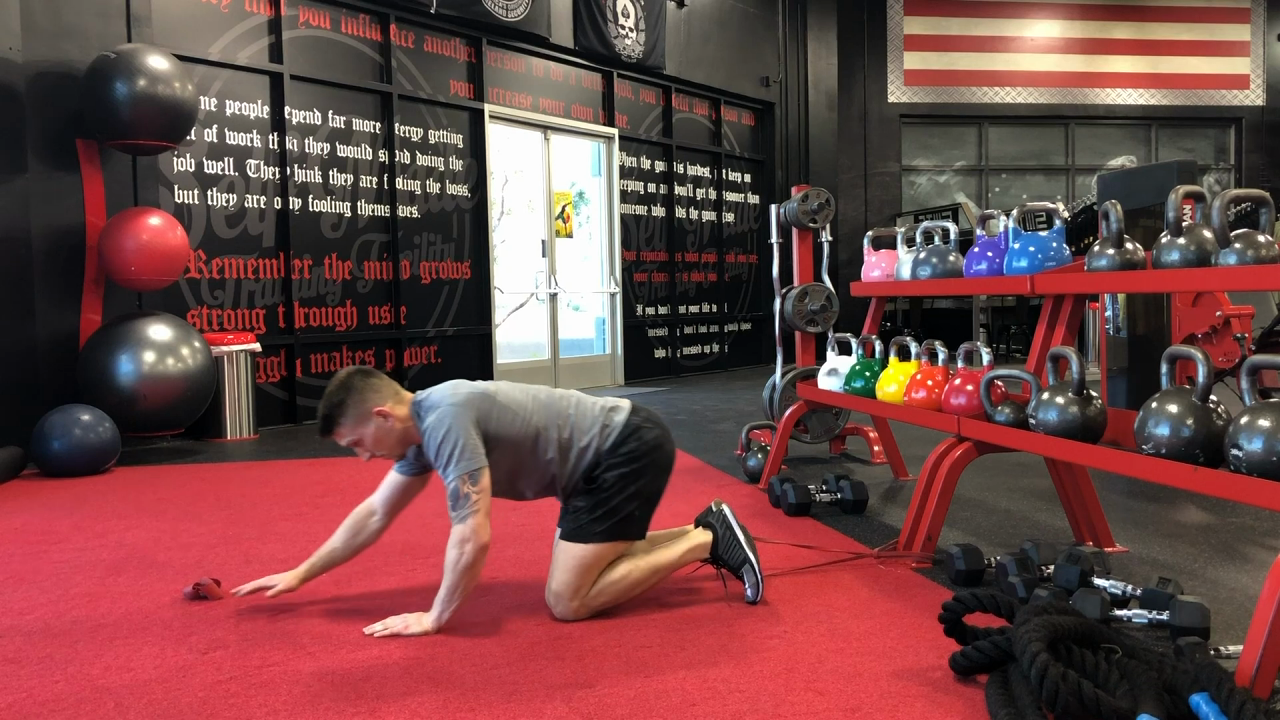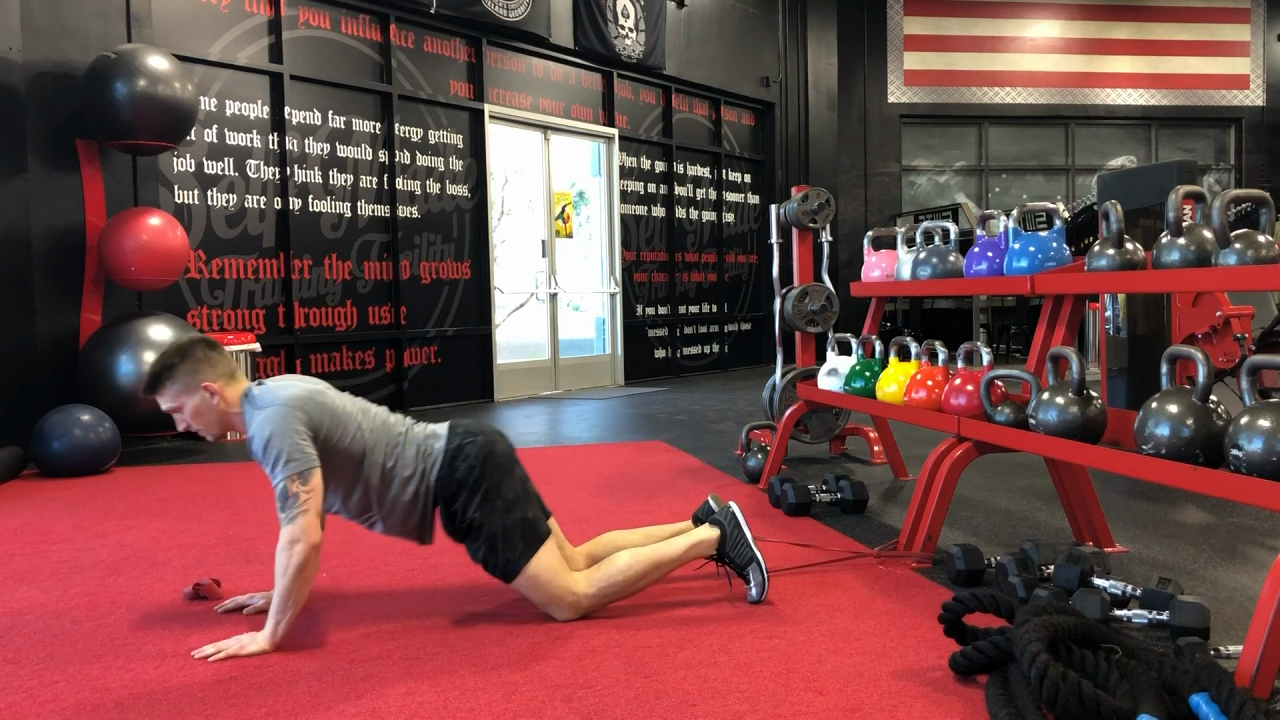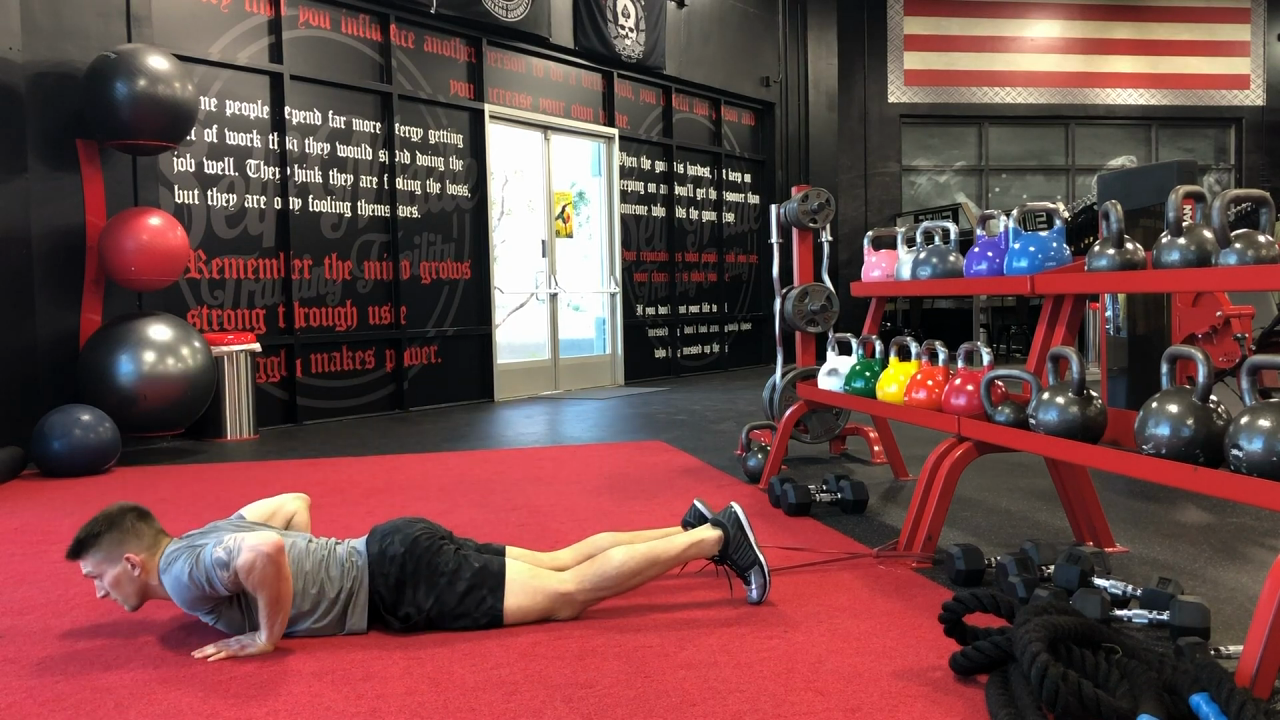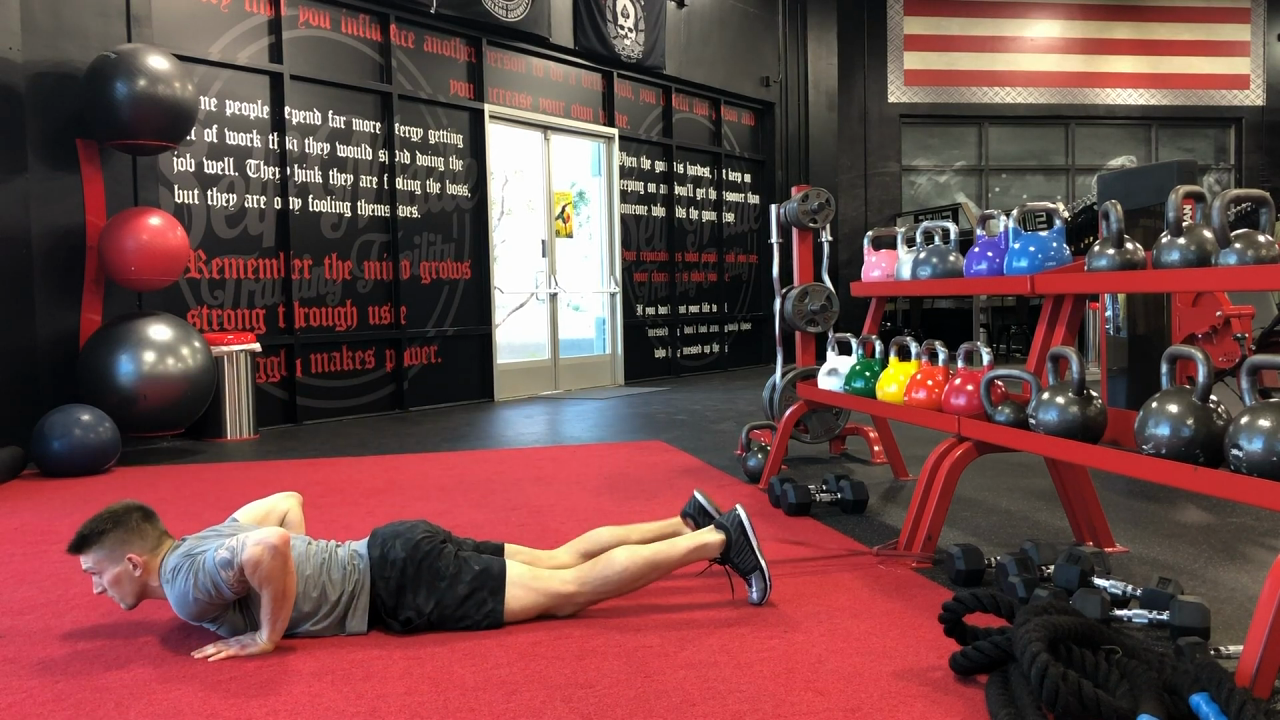
dt=1s
person 1, frame 1
left shoulder: (445, 420)
right shoulder: (424, 425)
left elbow: (473, 536)
right elbow: (374, 514)
left wrist: (436, 618)
right wrist: (299, 574)
left hip: (629, 449)
right hip: (615, 446)
left knee: (568, 601)
right knee: (579, 571)
left ankle: (708, 542)
right ankle: (703, 531)
person 1, frame 2
left shoulder: (270, 420)
right shoulder: (277, 396)
left elbow: (304, 537)
right elbow: (315, 507)
left wrist: (273, 633)
right wrist: (282, 591)
left hip: (463, 472)
right hip: (461, 462)
left knee: (572, 598)
right knee: (573, 564)
left ankle: (713, 539)
right ankle: (703, 524)
person 1, frame 3
left shoulder: (183, 575)
right shoulder: (205, 540)
left elbow: (264, 551)
right elbow: (296, 500)
left wrist: (268, 635)
left hip: (401, 578)
right hip: (397, 553)
left knee: (569, 593)
right knee: (561, 562)
left ankle: (714, 537)
right ankle: (695, 528)
person 1, frame 4
left shoulder: (184, 585)
right shoulder: (204, 544)
left elbow: (268, 549)
right elbow: (287, 500)
left wrist: (267, 633)
left hip: (400, 582)
right hip: (399, 555)
left knee: (568, 589)
right knee: (563, 560)
left ankle: (717, 541)
right ankle: (687, 522)
